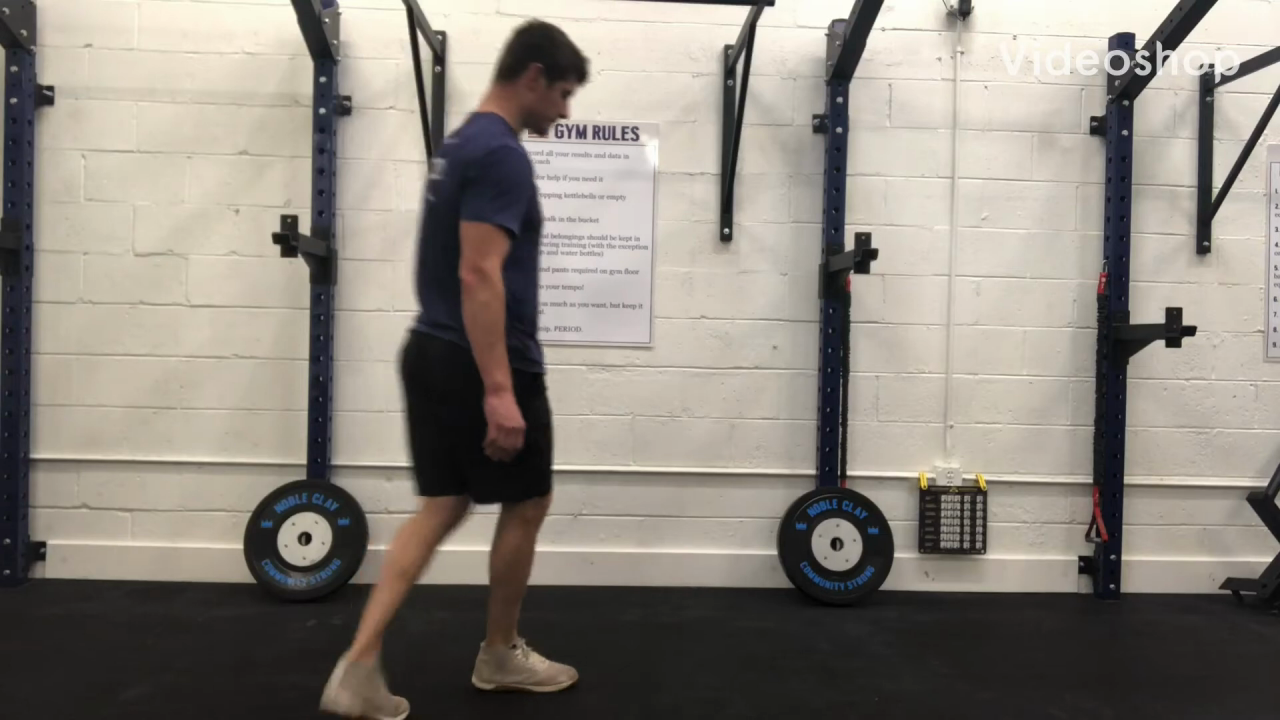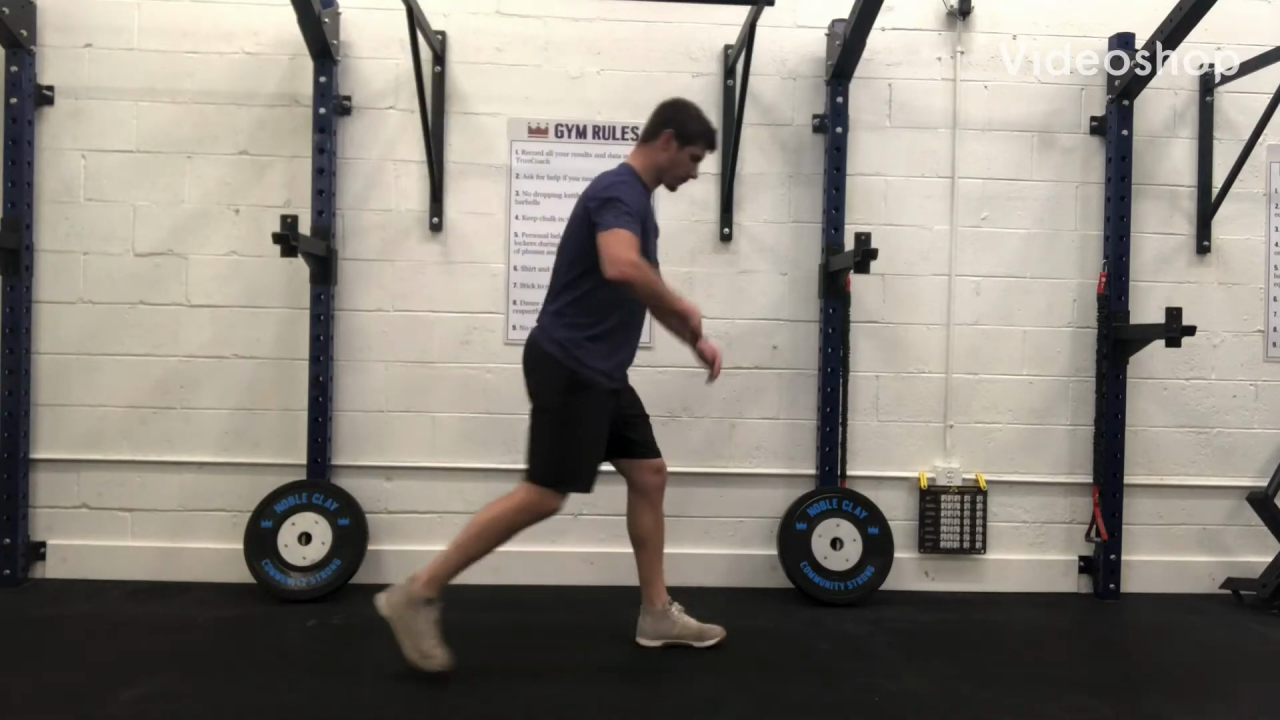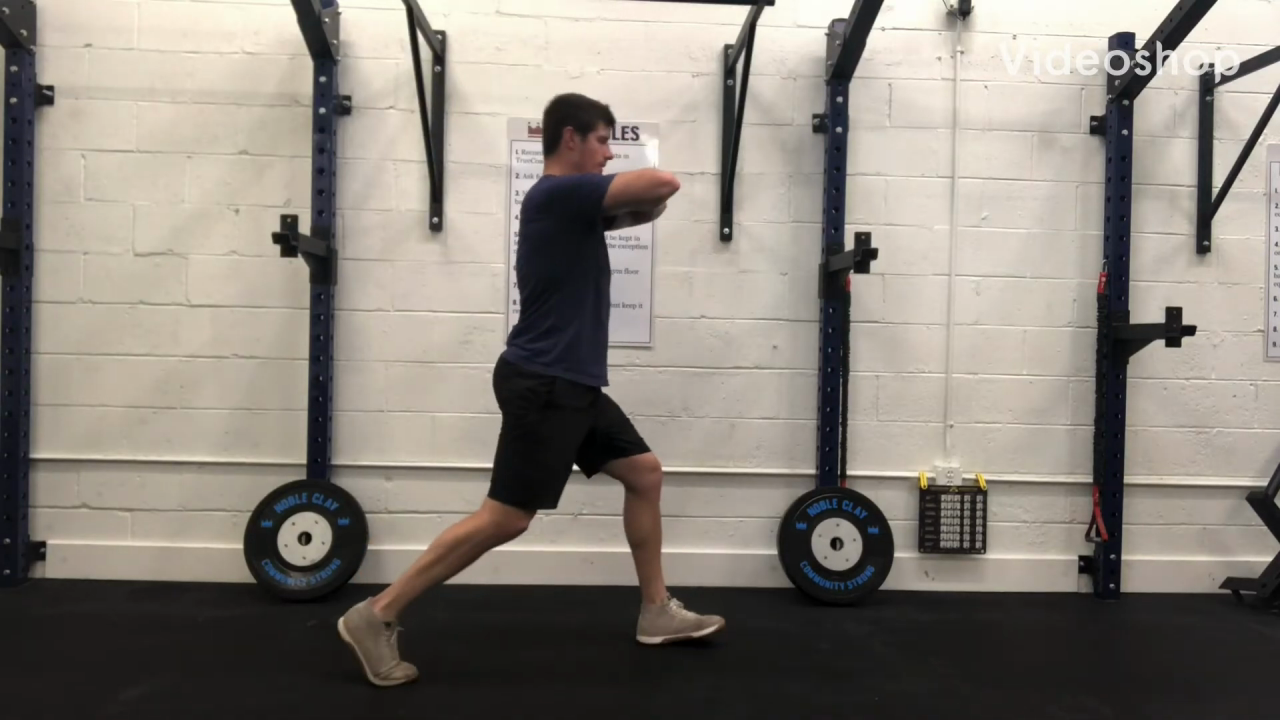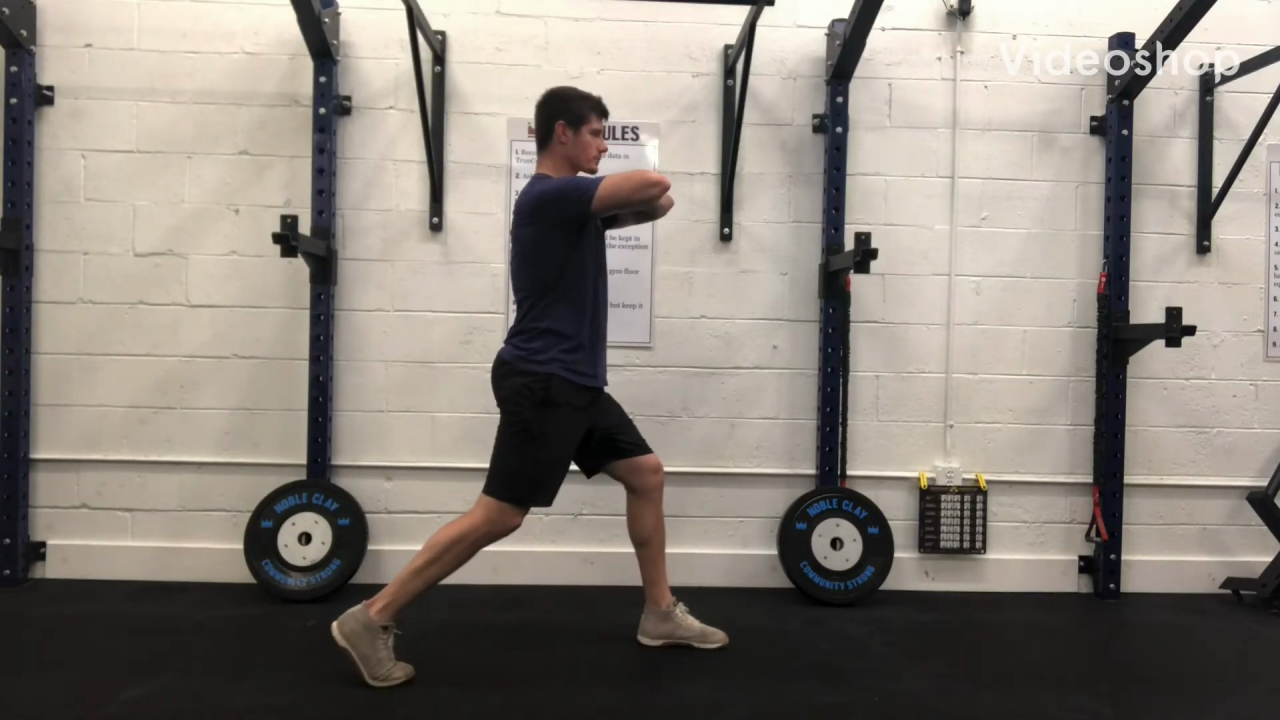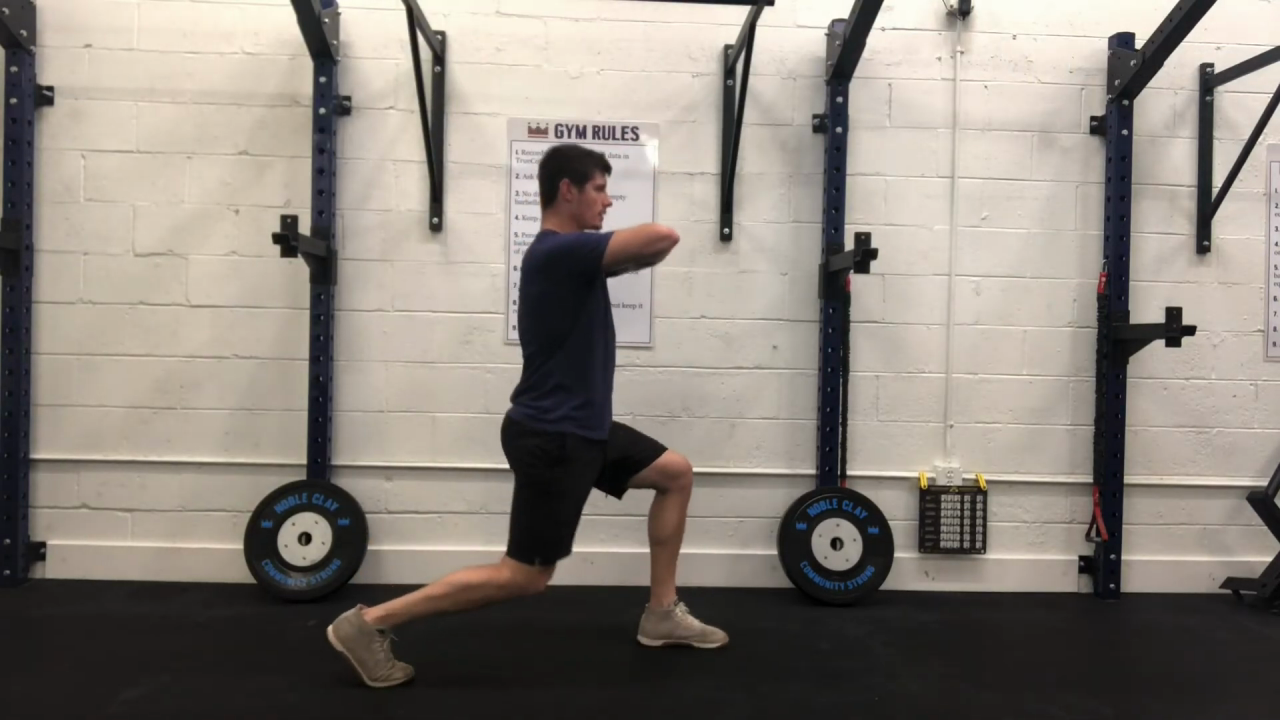
dt=1s
person 1, frame 1
left shoulder: (460, 145)
right shoulder: (501, 155)
right elbow: (480, 276)
right wrist: (499, 390)
left hip: (432, 351)
right hip: (487, 363)
left knee: (441, 507)
right knee: (526, 503)
right ankle: (500, 654)
person 1, frame 2
left shoulder: (638, 200)
right shoulder: (619, 192)
left elbow: (641, 290)
right elbow: (622, 269)
left wrist: (692, 340)
right wrist: (687, 315)
left hip: (601, 369)
right hip: (567, 365)
left knee: (650, 476)
right knee: (543, 495)
left ankle: (657, 612)
right ankle: (417, 596)
person 1, frame 3
left shoulder: (575, 202)
right shoulder: (558, 193)
left elbow: (646, 207)
right elbow: (663, 184)
left wrist: (640, 205)
right wrist: (642, 195)
left hip: (573, 381)
right hip: (542, 383)
left knee: (644, 473)
right knee: (506, 516)
left ankle: (656, 610)
right ankle: (377, 617)
person 1, frame 4
left shoulder: (571, 200)
right shoulder: (550, 196)
left elbow: (655, 202)
right elbow: (653, 184)
left wrist: (648, 203)
right wrist: (646, 197)
left hip: (575, 381)
right hip: (541, 382)
left knee: (647, 475)
right knee: (498, 515)
left ankle: (661, 614)
right ankle: (370, 620)
person 1, frame 5
left shoulder: (569, 253)
right shoulder: (558, 252)
left elbow: (647, 248)
right elbow: (661, 238)
left wrist: (640, 251)
right wrist: (645, 248)
left hip: (581, 428)
right hip: (552, 438)
left knee: (677, 473)
right knee: (524, 576)
left ankle: (662, 612)
right ankle: (369, 623)
